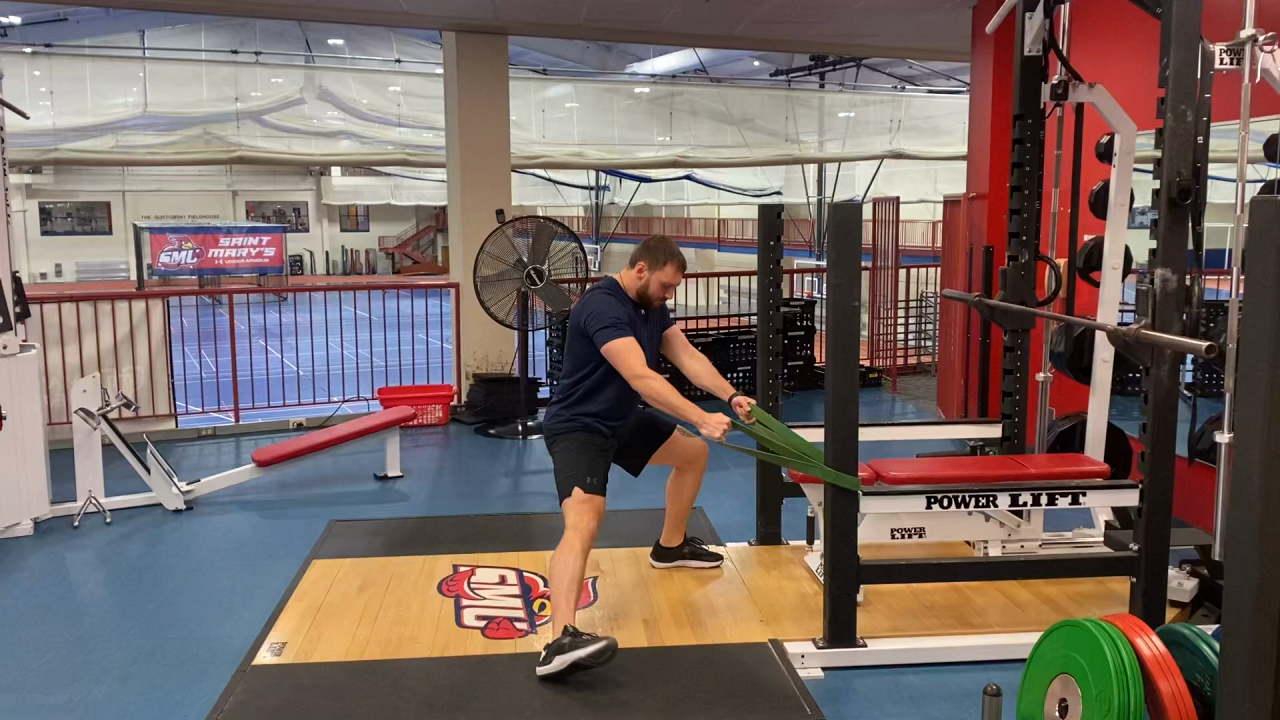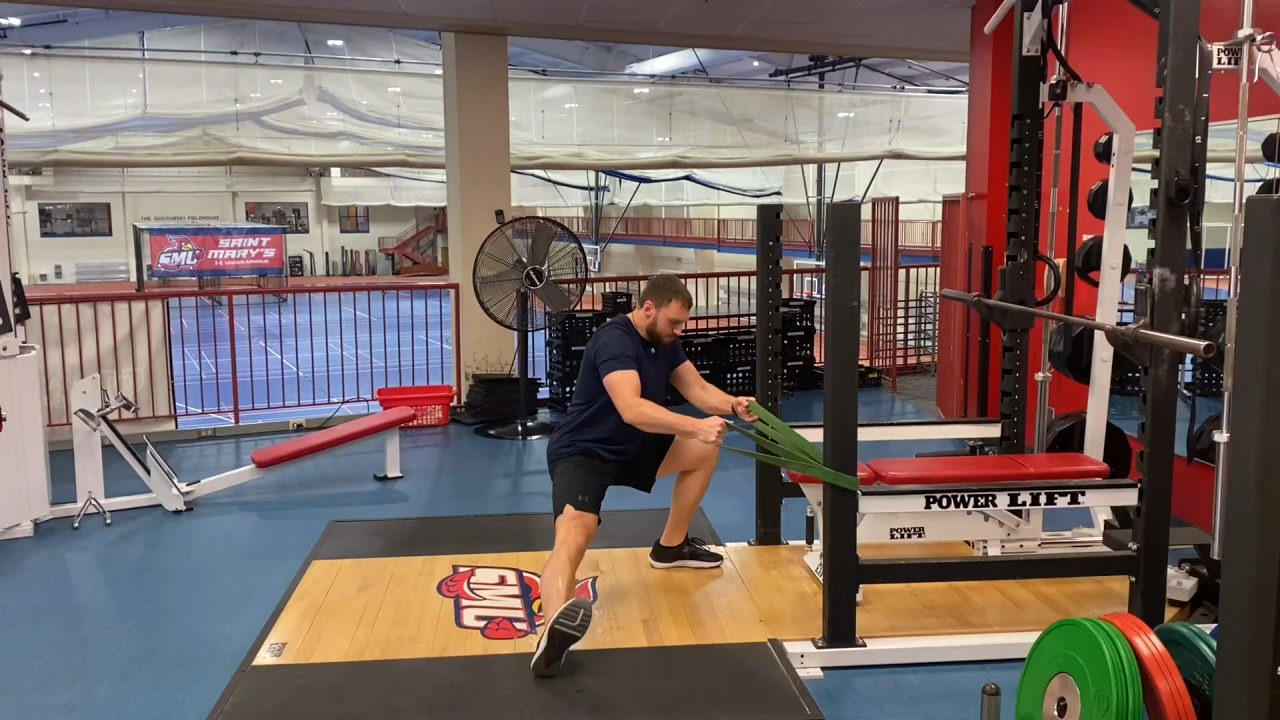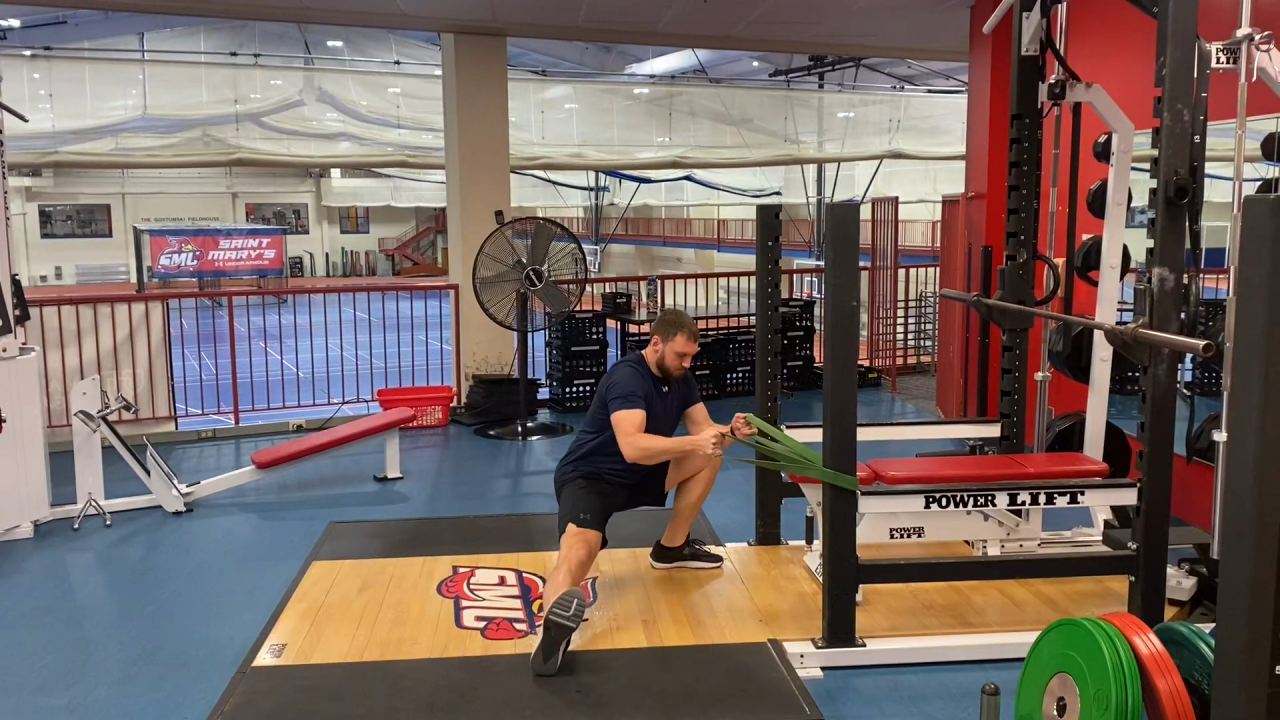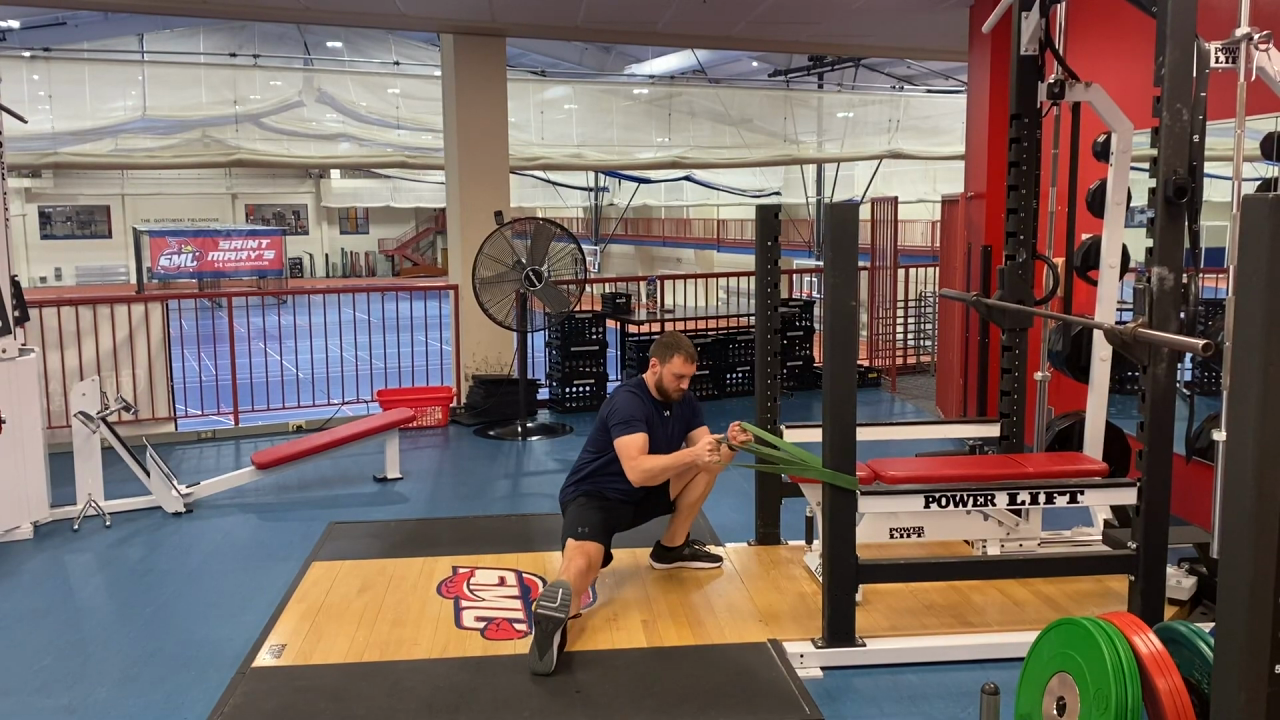
dt=0.4s
person 1, frame 1
left shoulder: (651, 304)
right shoulder: (602, 305)
left elbow: (687, 356)
right elbow: (641, 378)
left wrist: (730, 395)
right wrist: (701, 420)
left hip: (622, 418)
right hip: (578, 426)
left knee: (694, 453)
right knee: (583, 524)
left ankle: (671, 545)
right ankle: (563, 637)
person 1, frame 2
left shoulder: (665, 341)
right shoulder: (615, 341)
left elbow: (697, 388)
right elbow: (631, 409)
left wrist: (731, 405)
right wrist: (695, 427)
left hip: (628, 447)
right hip: (581, 452)
left knee: (705, 453)
right knee: (573, 539)
left ankle: (671, 546)
right ankle: (553, 630)
person 1, frame 3
left shoulder: (681, 379)
right shoulder: (627, 377)
left elbow: (704, 431)
right elbow: (632, 447)
left wrist: (731, 432)
right wrist: (693, 442)
left hip: (636, 475)
right hip: (588, 478)
left knee: (707, 461)
right knee: (577, 554)
left ankle: (672, 547)
right ankle: (555, 628)
person 1, frame 4
left shoulder: (684, 402)
right shoulder: (627, 402)
left elbow: (710, 461)
right elbow: (637, 471)
left wrist: (729, 445)
right wrist: (691, 454)
left hip: (641, 496)
right hip: (593, 497)
left knee: (705, 467)
right knee: (579, 567)
left ankle: (671, 548)
right ankle: (553, 625)
